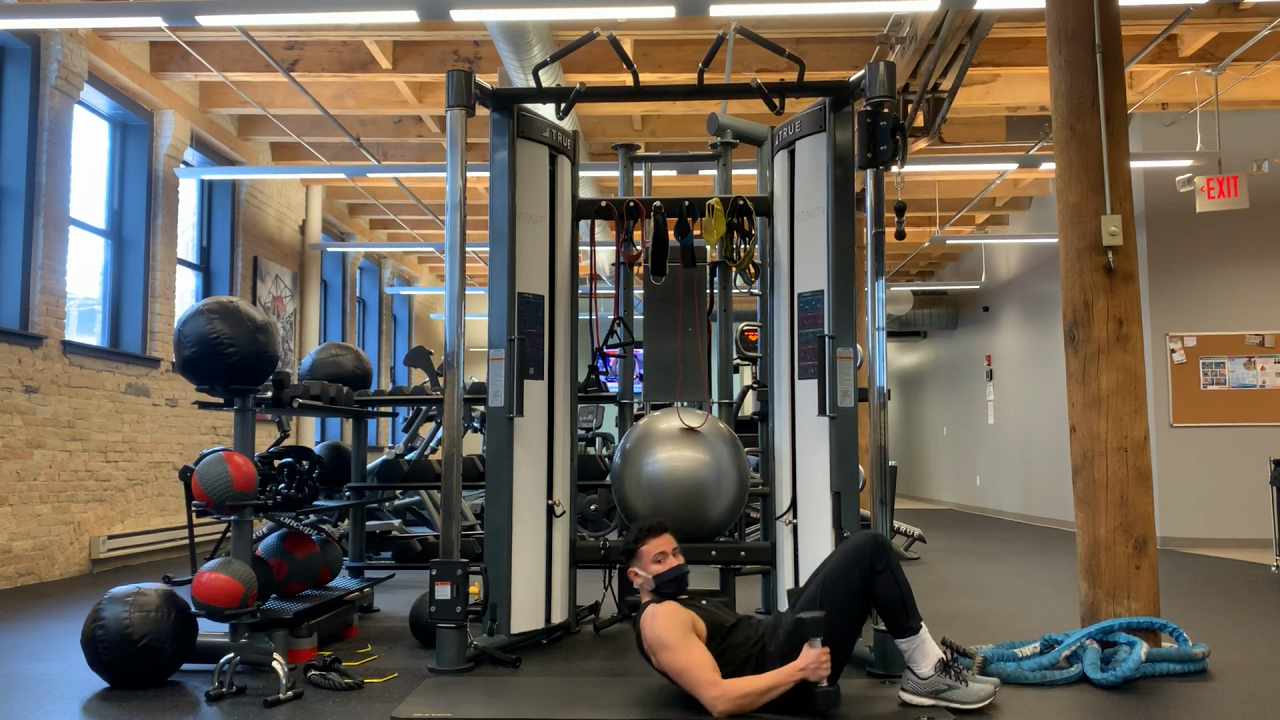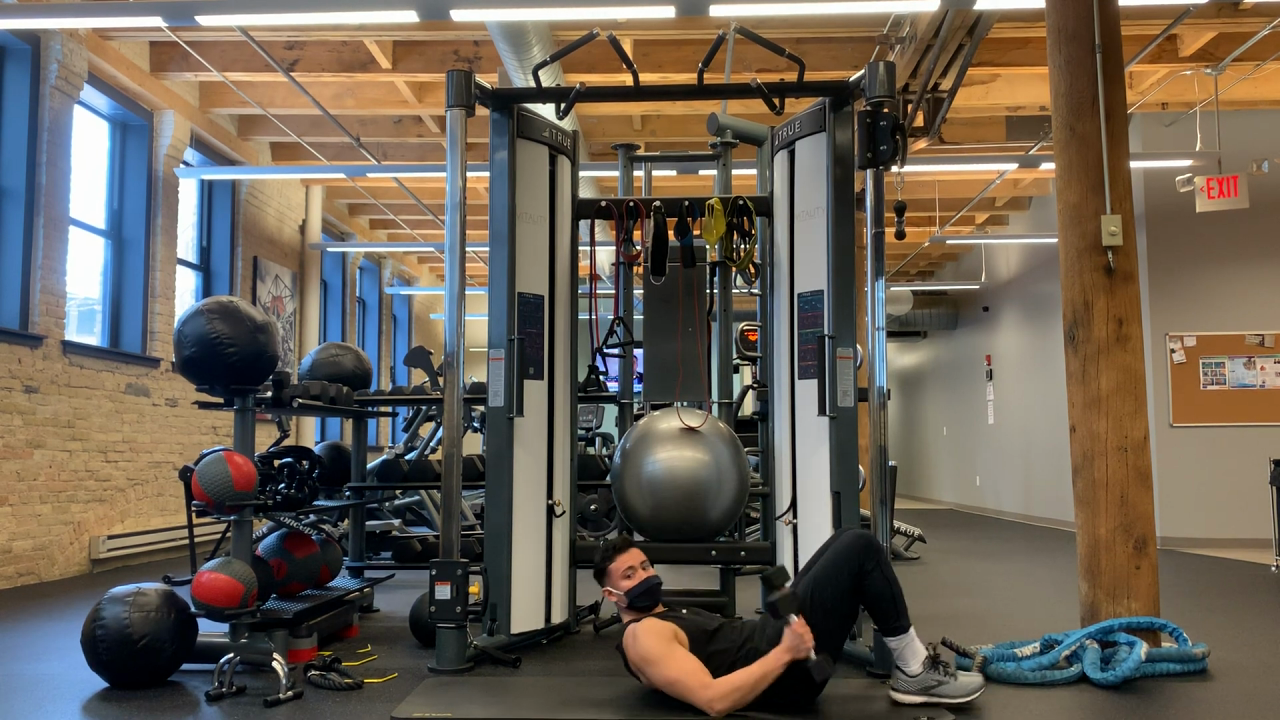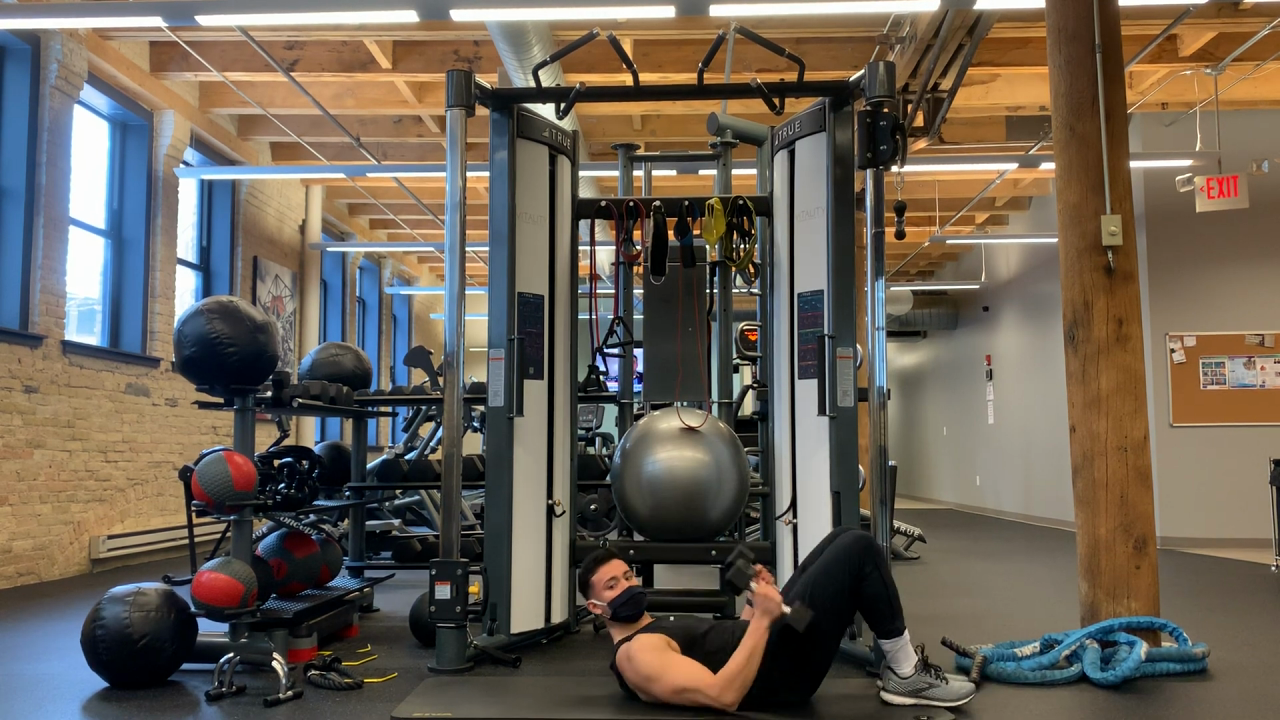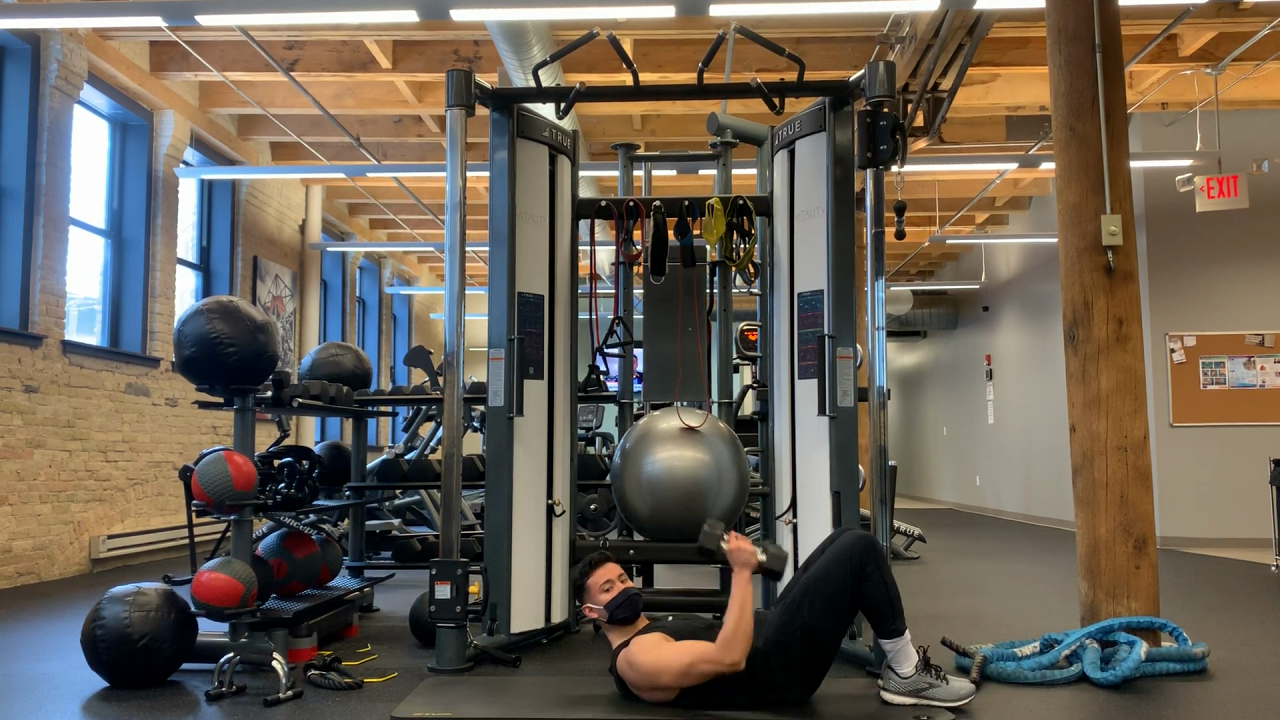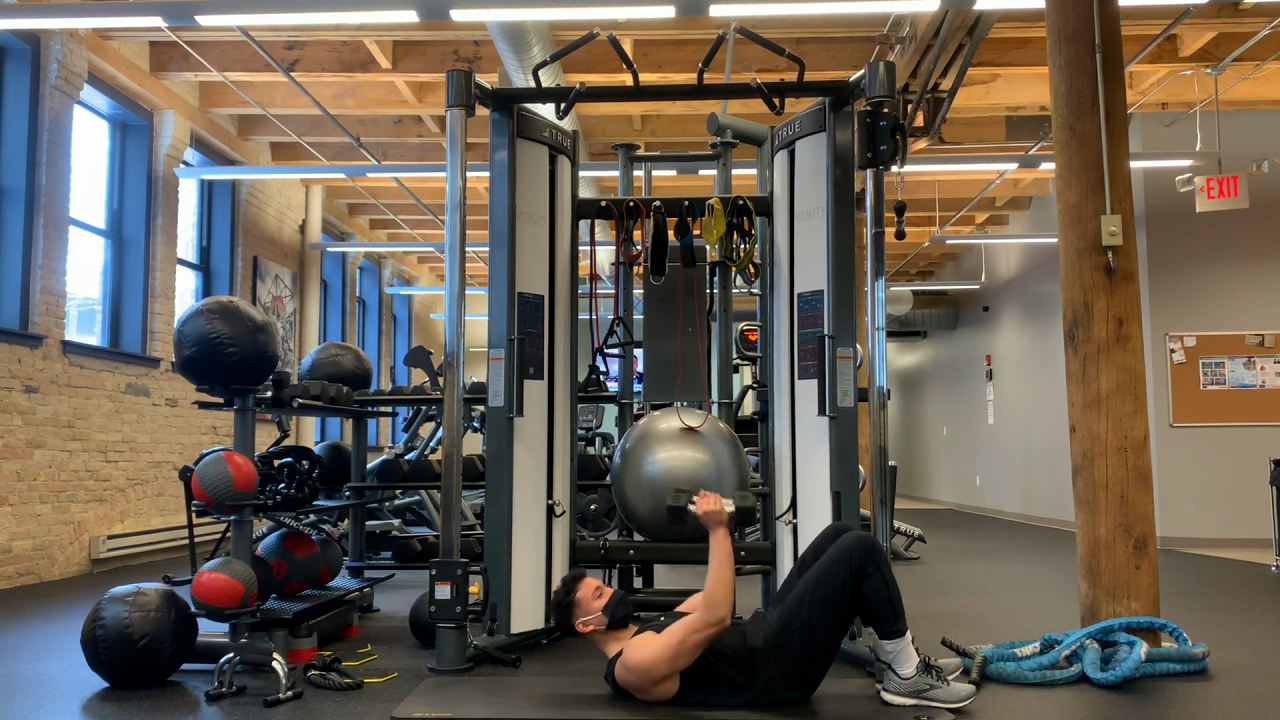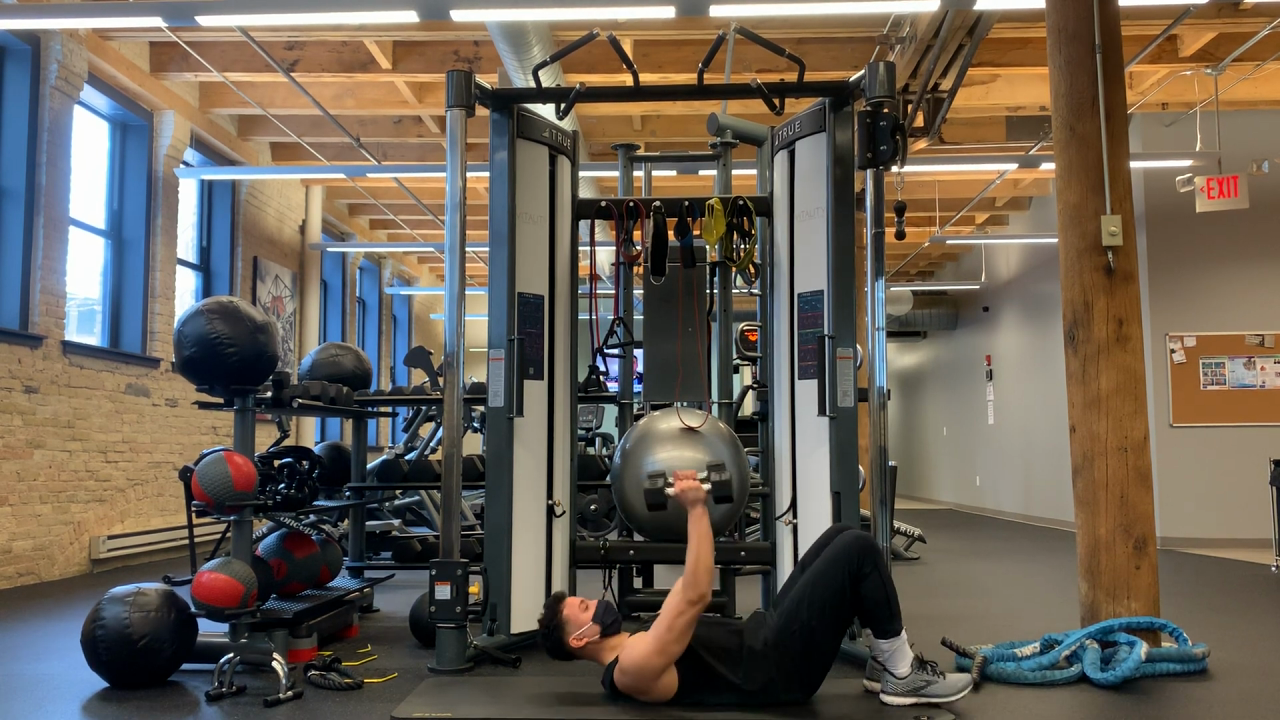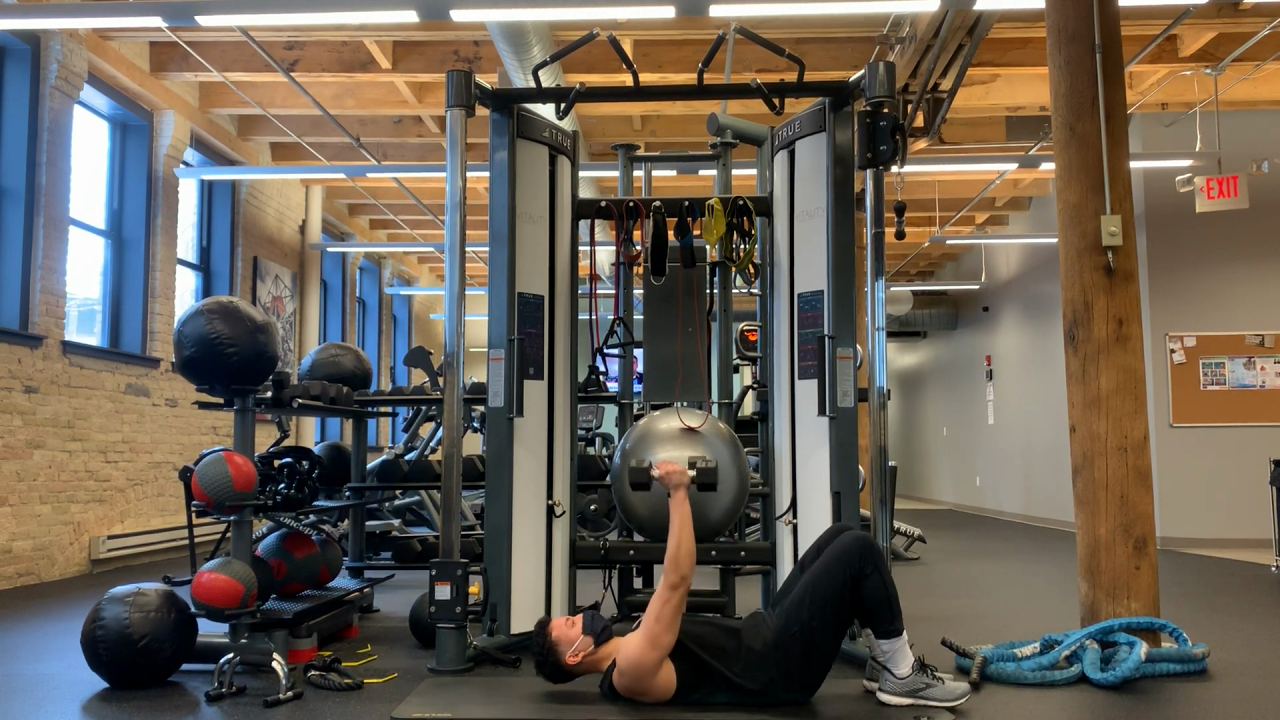
dt=0.2s
person 1, frame 1
left shoulder: (676, 605)
right shoulder: (660, 622)
right wrist: (799, 669)
left hip: (786, 640)
right hip: (792, 671)
left knee: (864, 547)
right knee: (870, 549)
left ankle: (928, 661)
right ankle: (925, 675)
person 1, frame 2
left shoulder: (660, 618)
right shoulder: (642, 640)
left wrist: (779, 631)
right wrist: (786, 652)
left hip: (775, 642)
right hip: (784, 674)
left knee: (849, 540)
right knee: (860, 547)
left ankle: (911, 658)
right ankle: (914, 674)
person 1, frame 3
left shoulder: (653, 632)
right shoulder: (635, 656)
right elbow: (726, 696)
left wrist: (759, 613)
right wrist: (763, 617)
left hip: (771, 645)
right hip: (782, 668)
left knee: (846, 539)
right knee: (859, 550)
left ankle: (900, 662)
right ankle: (906, 676)
person 1, frame 4
left shoulder: (647, 634)
right shoulder: (637, 660)
right elbow: (732, 656)
left wrist: (740, 565)
right wrist: (742, 570)
left hip: (770, 636)
right hip: (781, 668)
left knee: (847, 540)
right knee: (859, 550)
left ankle: (900, 659)
right ankle: (906, 675)
person 1, frame 5
left shoulder: (645, 639)
right shoulder: (635, 666)
left elbow: (709, 603)
right elbow: (716, 616)
left wrist: (718, 526)
right wrist: (717, 528)
left hip: (767, 635)
right hip: (780, 668)
left knee: (841, 535)
right knee: (860, 550)
left ankle: (893, 658)
right ankle: (906, 674)
person 1, frame 6
left shoulder: (639, 644)
right shoulder: (634, 668)
left elbow: (688, 592)
right elbow: (695, 596)
left wrist: (695, 506)
right wrist: (696, 508)
left hip: (769, 637)
right hip: (781, 668)
left knee: (842, 538)
right knee: (858, 549)
left ankle: (885, 664)
right ankle: (902, 676)
person 1, frame 7
left shoulder: (632, 646)
right shoulder: (632, 669)
left elbow: (673, 581)
right elbow: (676, 581)
left wrist: (677, 493)
right wrist: (678, 494)
left hip: (768, 636)
right hip: (781, 667)
left knee: (842, 537)
right knee: (858, 549)
left ankle: (885, 663)
right ankle: (902, 675)
